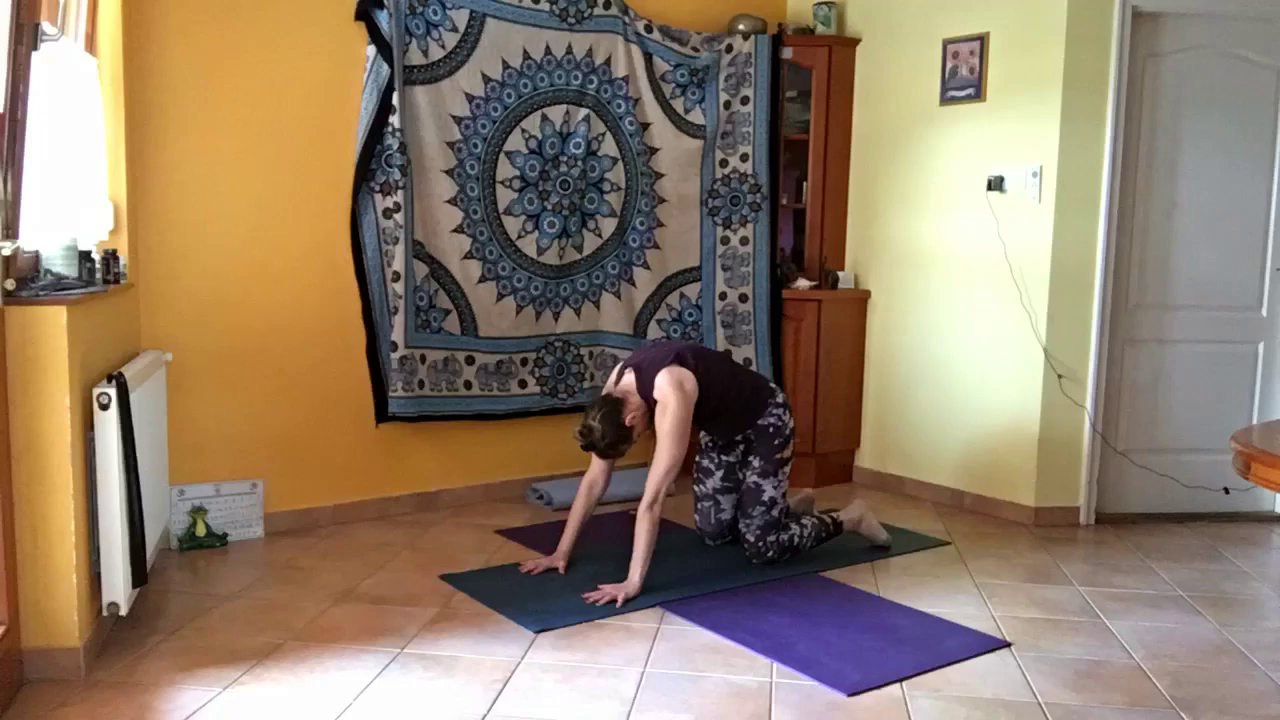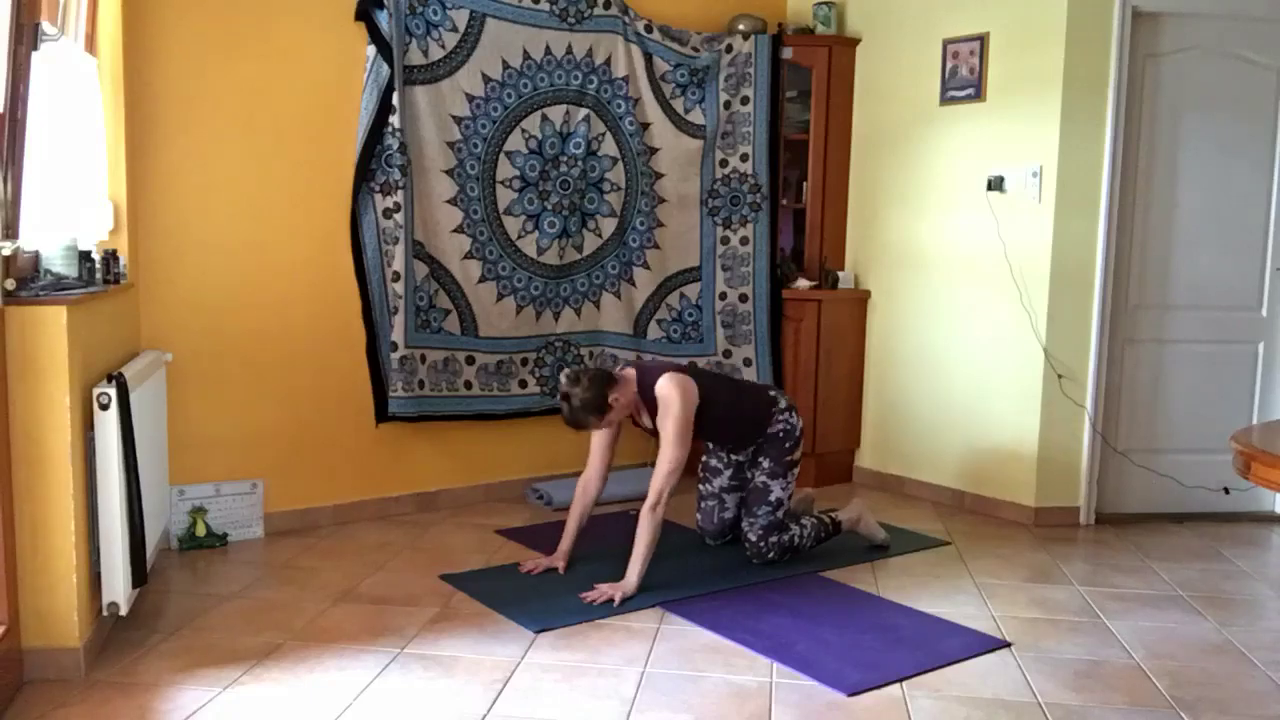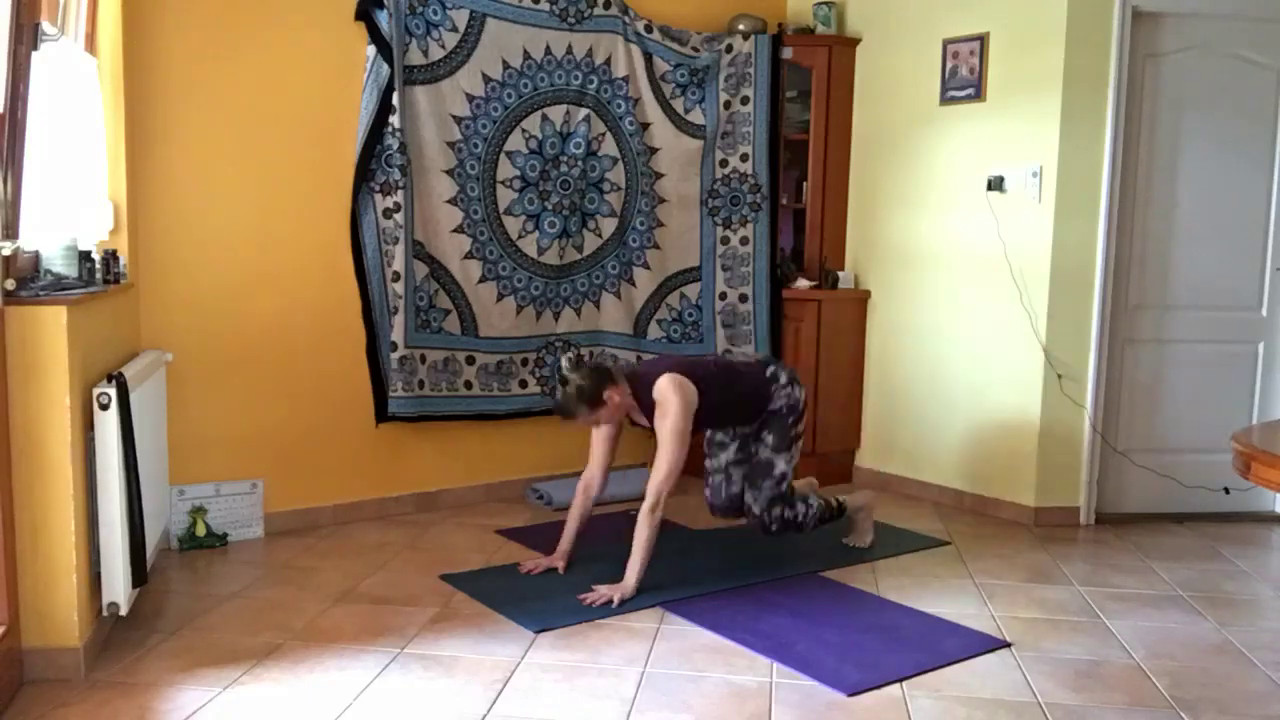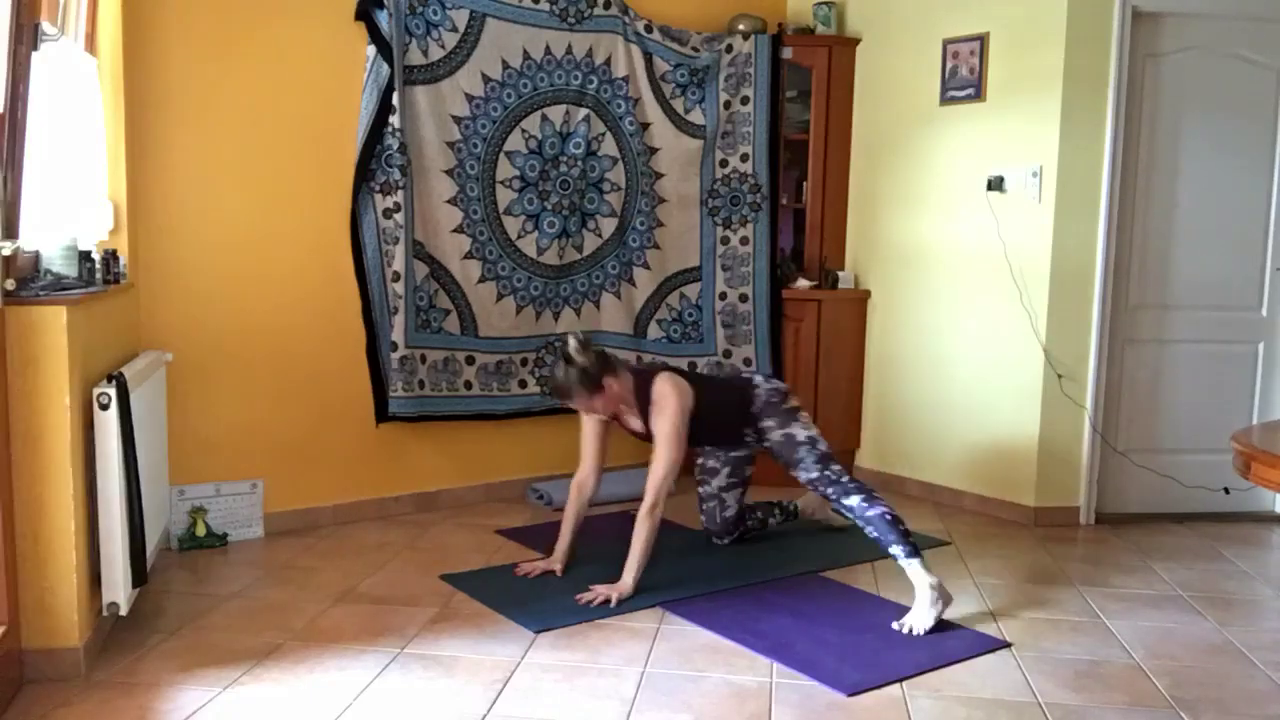
dt=0.4s
person 1, frame 1
left shoulder: (672, 389)
right shoulder: (615, 387)
left elbow: (653, 497)
right elbow: (595, 478)
left wrist: (633, 583)
right wrist: (563, 551)
left hip: (764, 418)
right hip: (722, 426)
left knee: (761, 546)
right knee: (712, 530)
left ankle: (848, 517)
right ankle: (790, 505)
person 1, frame 2
left shoulder: (670, 390)
left elbow: (659, 497)
right elbow: (590, 480)
left wrist: (631, 580)
right wrist: (562, 552)
left hip: (771, 424)
right hip: (733, 438)
left knee: (764, 540)
right knee: (712, 528)
left ankle: (848, 517)
right ankle: (796, 501)
person 1, frame 3
left shoulder: (668, 394)
right shoulder: (610, 401)
left elbow: (655, 500)
right elbow: (591, 480)
left wrist: (628, 583)
right wrist: (562, 551)
left hip: (775, 393)
right hip: (732, 409)
left knee: (768, 511)
right knee: (723, 500)
left ankle: (851, 506)
right ankle: (800, 491)
person 1, frame 4
left shoulder: (665, 393)
right shoulder: (597, 402)
left elbow: (655, 498)
right elbow: (585, 481)
left wrist: (629, 580)
right wrist: (559, 554)
left hip: (760, 403)
right hip: (724, 439)
left knee: (827, 481)
right knee: (722, 529)
left ankle: (923, 580)
right ankle: (801, 508)
